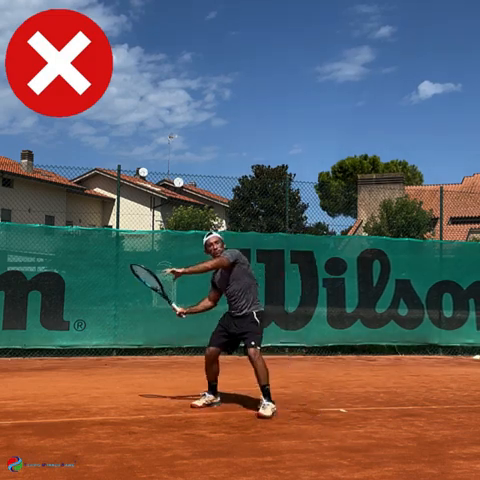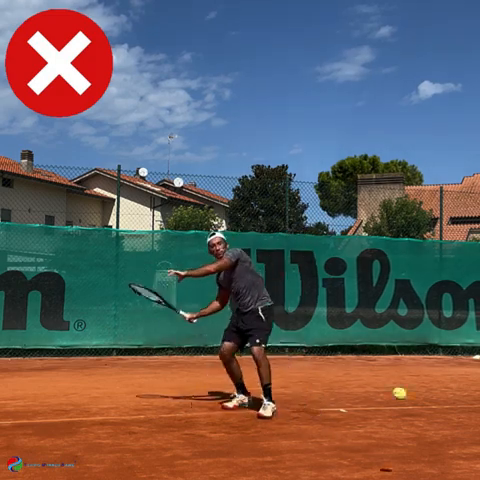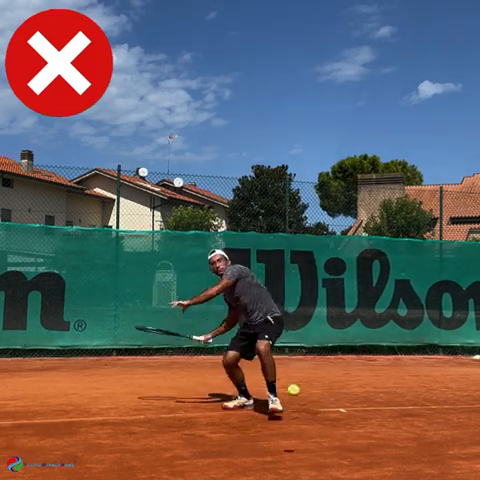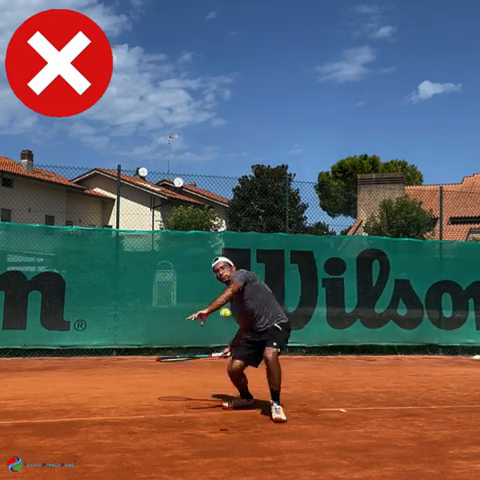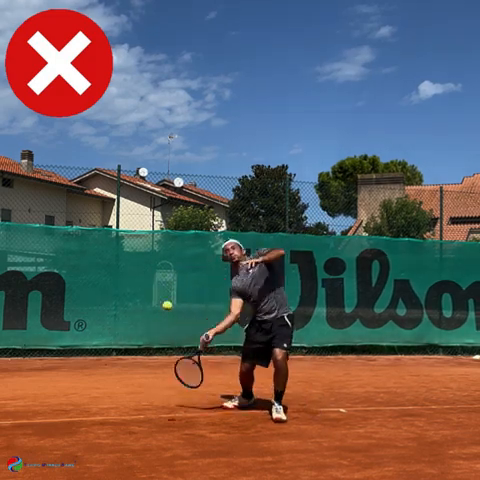
dt=0.2s
person 1, frame 1
left shoulder: (233, 254)
right shoulder: (216, 275)
left elbow: (210, 265)
right elbow: (211, 301)
left wrist: (183, 271)
right wrist: (187, 310)
left hip: (251, 314)
right hip: (232, 316)
left knee: (253, 352)
right knee: (210, 353)
left ankle: (267, 401)
right ankle: (212, 395)
person 1, frame 2
left shoulder: (235, 253)
right shoulder: (221, 276)
left elbow: (212, 268)
right elbow: (220, 302)
left wrist: (185, 274)
right wrist: (196, 315)
left hip: (259, 310)
right hip: (241, 313)
left knee: (257, 351)
right knee: (225, 352)
left ankle: (268, 401)
right ankle: (242, 395)
person 1, frame 3
left shoulder: (236, 270)
right shoulder: (228, 293)
left elbow: (214, 292)
right elbow: (232, 320)
left wrist: (189, 303)
right wrist: (212, 334)
left hip: (270, 319)
right hip: (250, 324)
left knee: (262, 347)
right knee: (228, 360)
left ankle: (273, 397)
right ankle: (245, 397)
person 1, frame 4
left shoulder: (242, 274)
right shoulder: (236, 300)
left elbow: (228, 294)
left wrist: (207, 311)
right wrist: (231, 346)
left hip: (277, 325)
right hip: (256, 331)
left knee: (270, 356)
right knee: (233, 368)
left ankle: (276, 404)
right ankle: (245, 398)
person 1, frame 5
left shoulder: (260, 256)
right shoulder: (236, 284)
left elbow: (280, 252)
right elbow: (235, 314)
left wrist: (259, 259)
right wrist: (214, 331)
left hip: (280, 318)
right hip: (258, 323)
left knee: (279, 357)
right knee: (245, 368)
left ankle: (277, 404)
right ankle: (246, 397)
